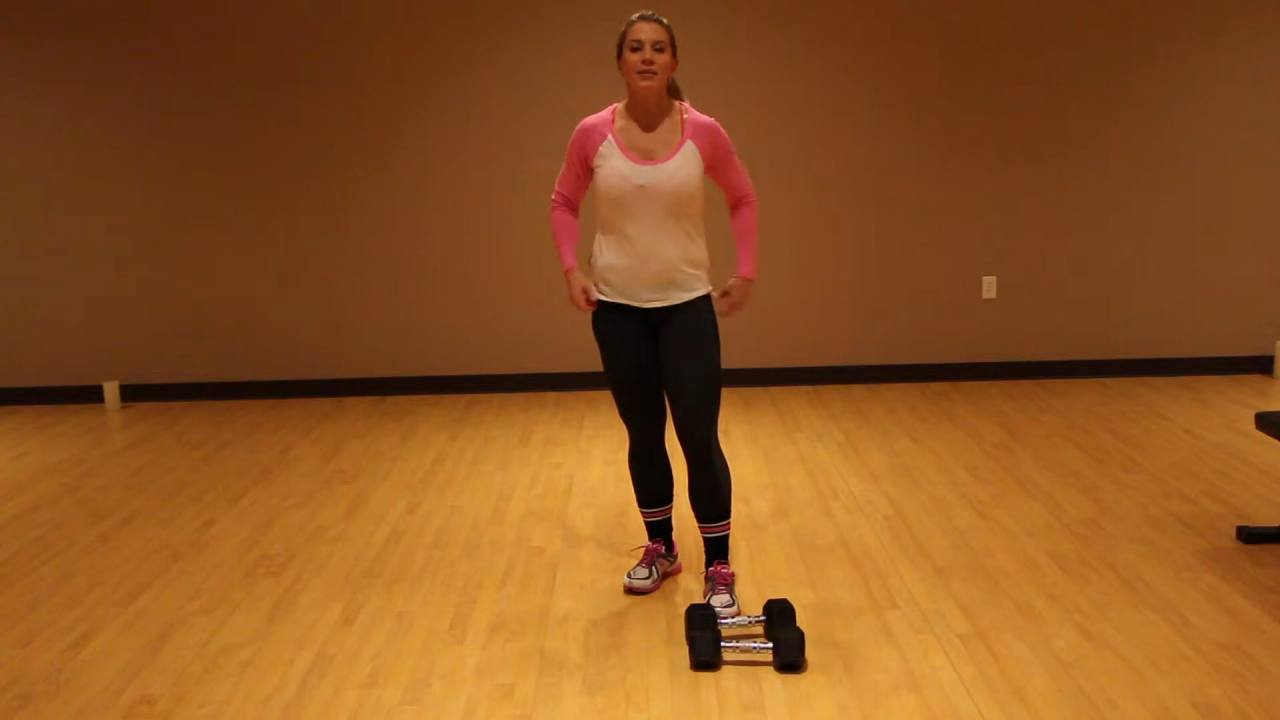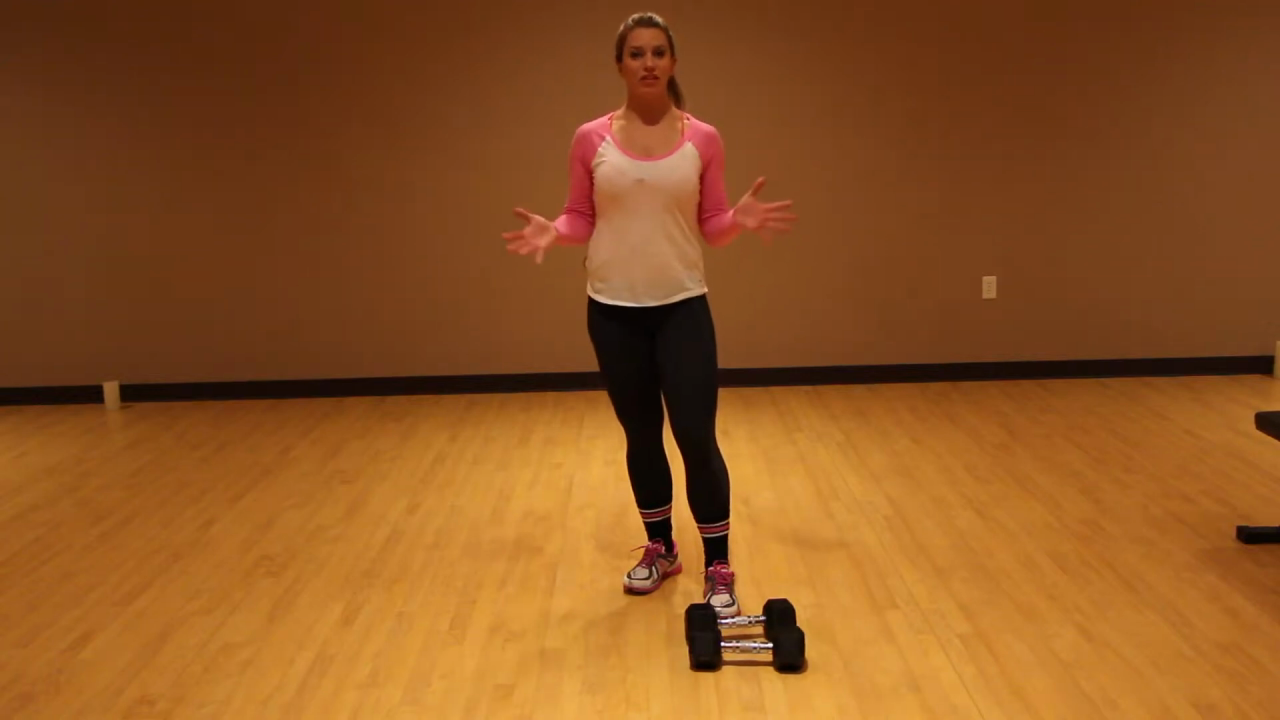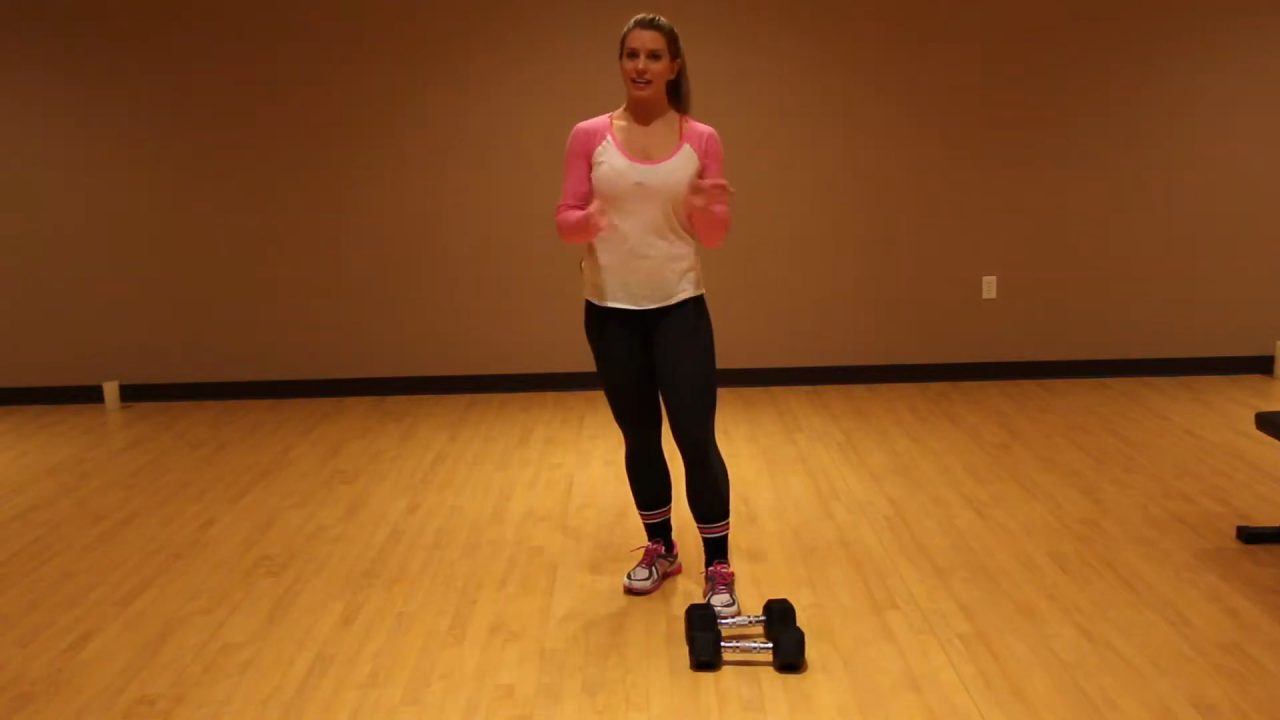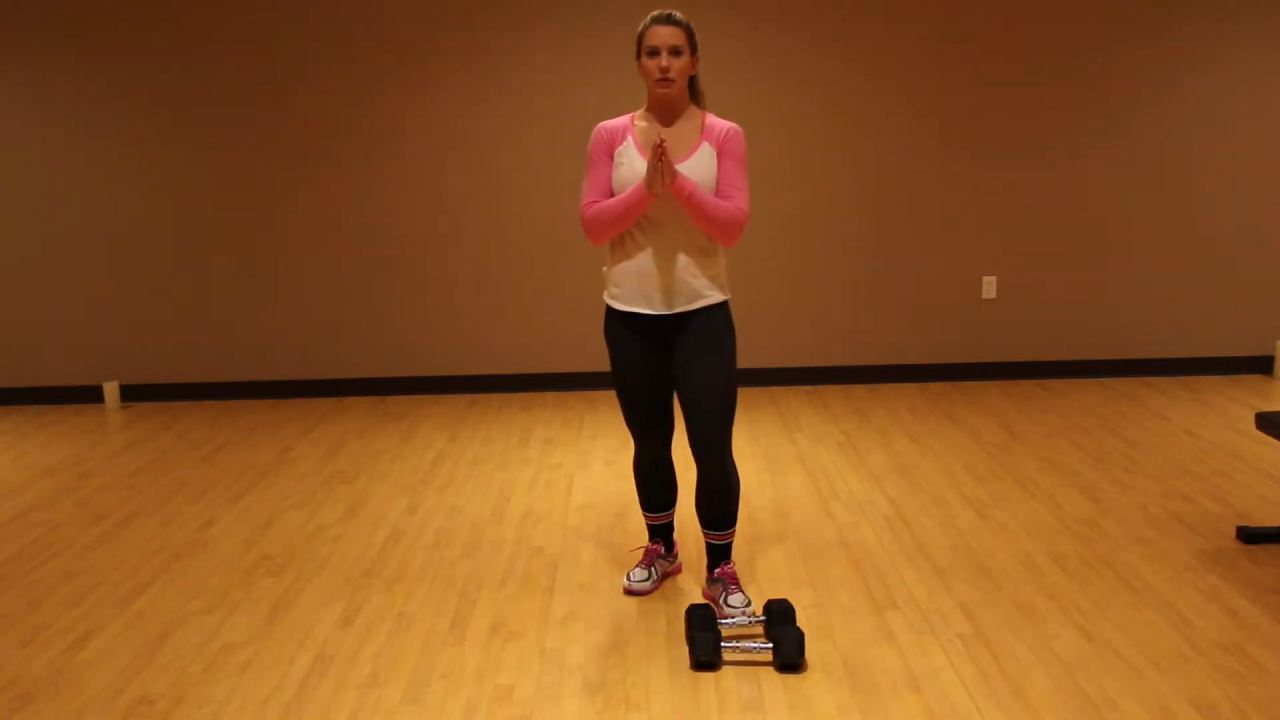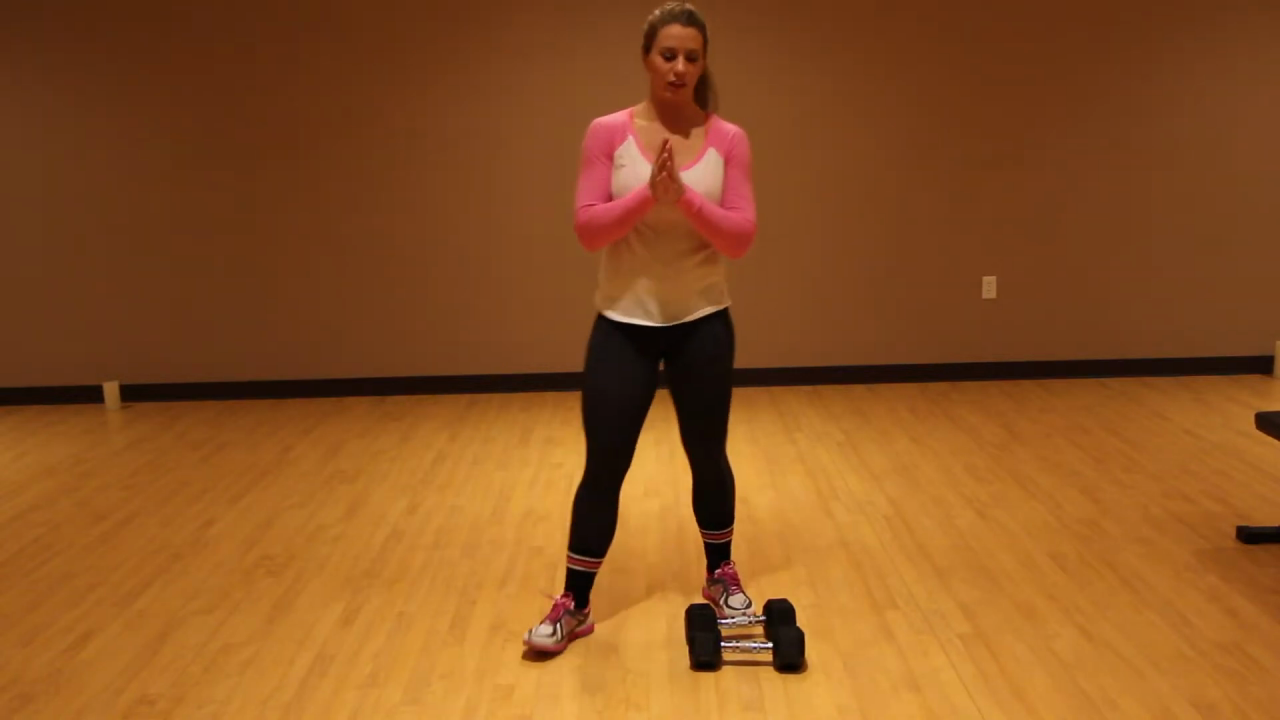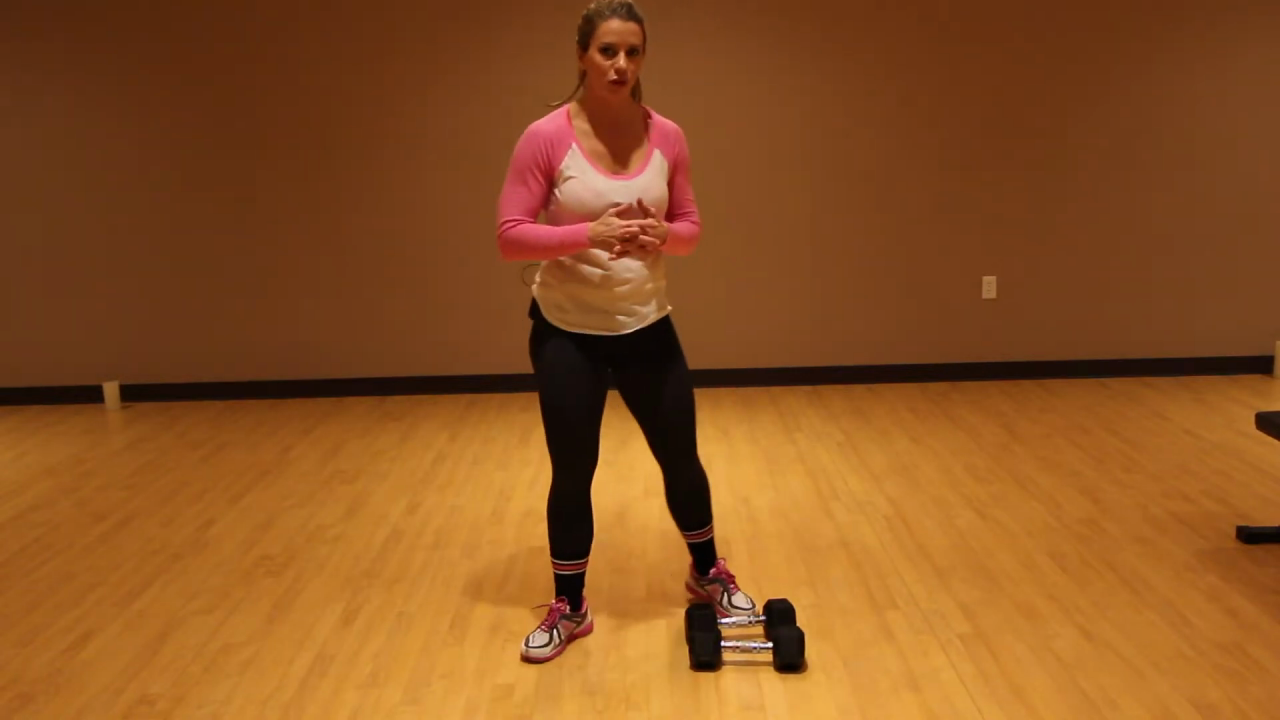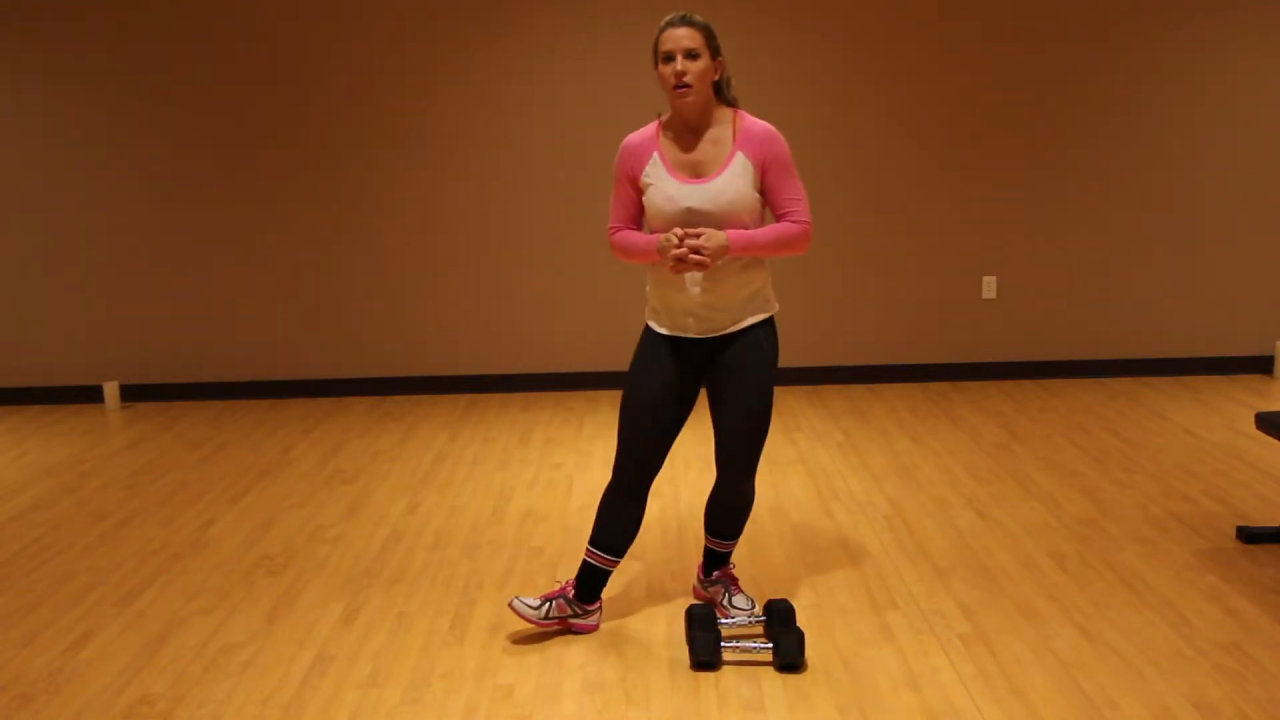
dt=0.7s
person 1, frame 1
left shoulder: (703, 132)
right shoulder: (592, 133)
left elbow: (743, 200)
right elbow: (564, 203)
left wrist: (745, 272)
right wrist: (571, 267)
left hip: (688, 305)
right hip: (618, 308)
left knee: (699, 437)
right knee: (643, 436)
left ankle: (718, 568)
right ankle: (660, 549)
person 1, frame 2
left shoulder: (703, 138)
right shoulder: (591, 138)
left elbow: (710, 224)
right elbow: (580, 217)
left wrist: (740, 221)
right wrist: (552, 231)
left hip: (682, 306)
right hip: (613, 308)
left knee: (697, 438)
right knee: (641, 436)
left ankle: (718, 568)
right ankle: (660, 549)
person 1, frame 3
left shoulder: (702, 139)
right shoulder: (589, 136)
left elbow: (711, 236)
right elbow: (568, 216)
left wrist: (707, 211)
right wrist: (584, 221)
left hip: (679, 307)
right hip: (612, 310)
left knee: (697, 438)
right knee: (639, 438)
left ankle: (718, 567)
right ankle: (660, 548)
person 1, frame 4
left shoulder: (724, 136)
right shoulder: (610, 136)
left elbow: (733, 225)
right elbow: (593, 226)
left wrist: (678, 183)
right wrist: (645, 188)
left hip: (702, 313)
right hip: (631, 314)
left knee: (712, 447)
right knee: (650, 444)
left ankle: (721, 571)
right ankle: (660, 548)
person 1, frame 5
left shoulder: (729, 140)
right shoulder: (608, 131)
left elbow: (742, 238)
right elbow: (588, 230)
left wrist: (684, 194)
right wrist: (647, 194)
left hip: (701, 322)
right hip: (623, 323)
left knee: (708, 456)
right knee: (603, 465)
left ankle: (720, 575)
right ankle: (574, 604)
person 1, frame 6
left shoulder: (666, 136)
right shoulder: (545, 138)
left elbow: (690, 228)
right elbow: (510, 236)
left wrist: (657, 233)
right wrist: (588, 234)
left hip: (647, 326)
right hip: (566, 330)
left knee: (681, 459)
right knee: (572, 472)
left ankle: (708, 573)
right ankle: (569, 608)
person 1, frame 7
left shoulder: (761, 140)
right shoulder: (637, 149)
left elbow: (799, 230)
right elbow: (619, 236)
left wrist: (728, 241)
right wrist: (661, 245)
left hip: (745, 332)
right hip: (667, 334)
left knee: (738, 469)
right knee: (632, 468)
left ankle: (715, 575)
right ankle: (582, 597)
